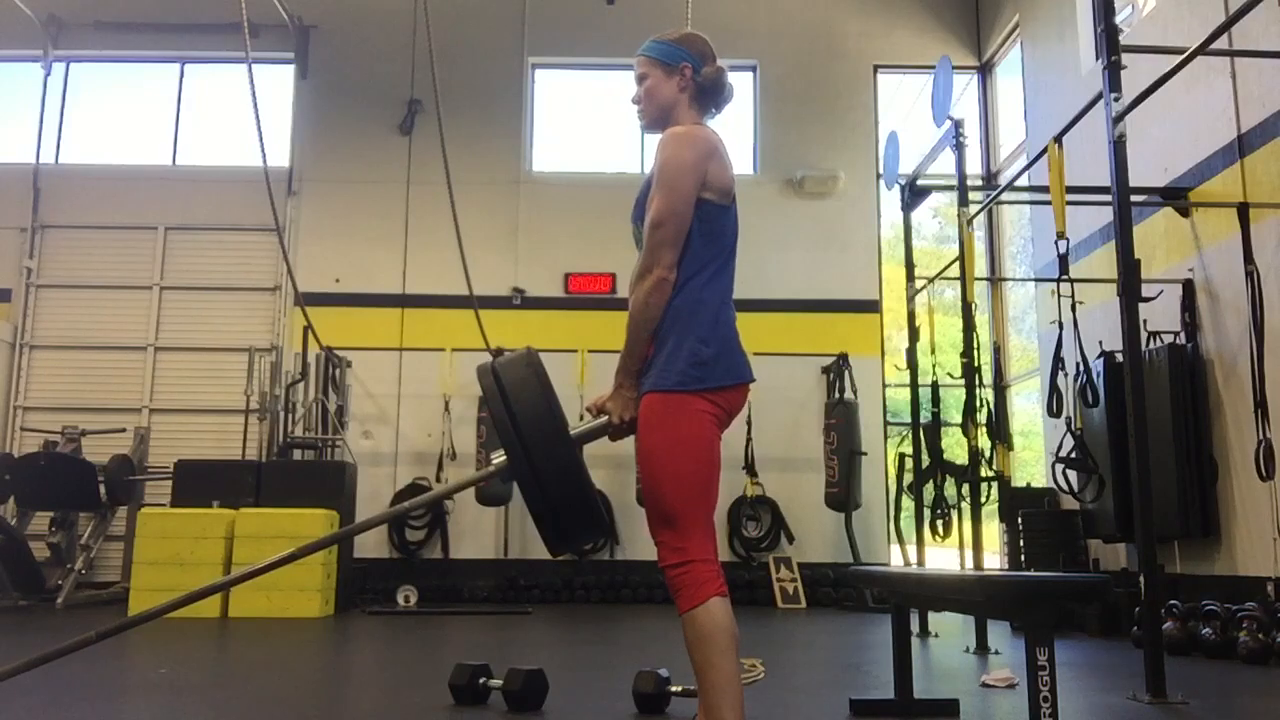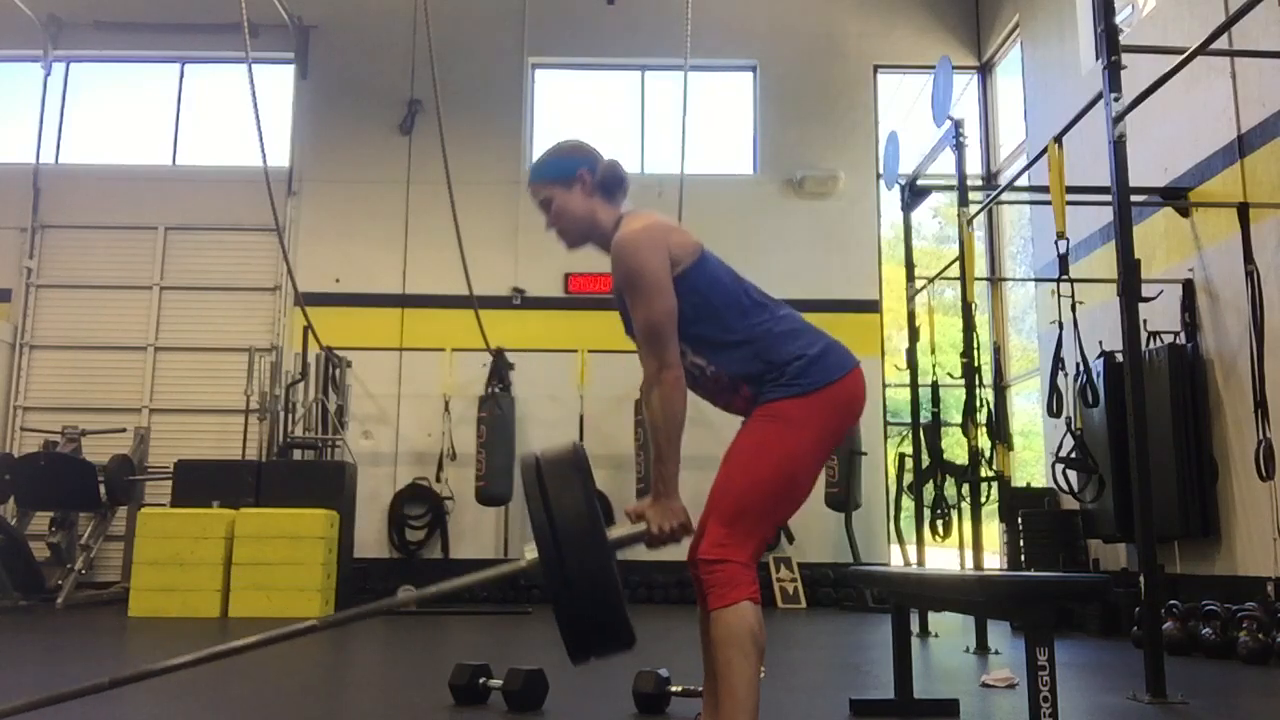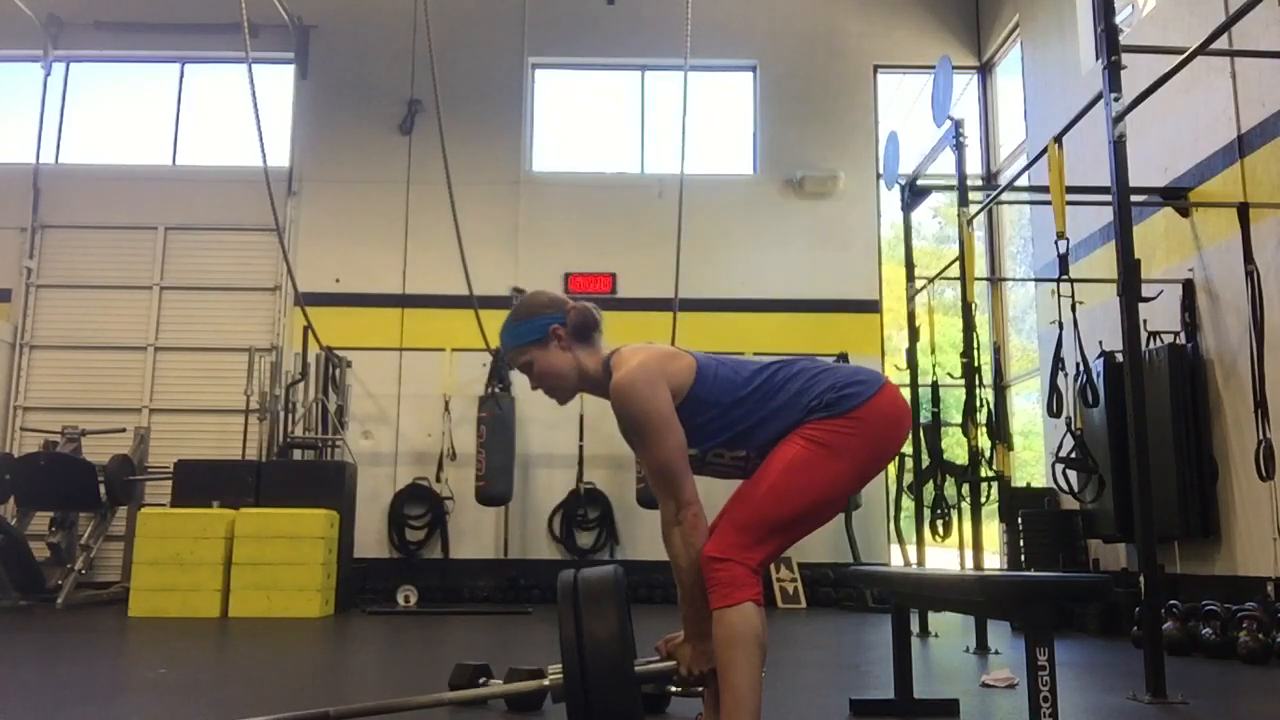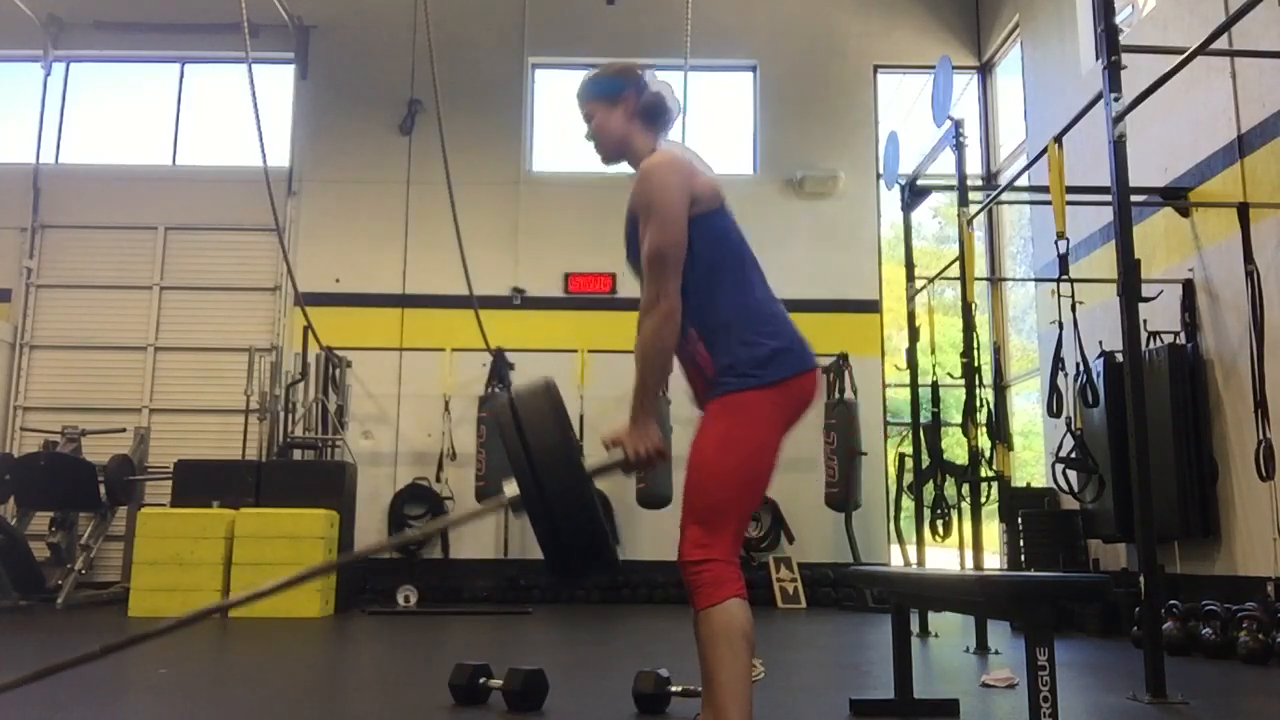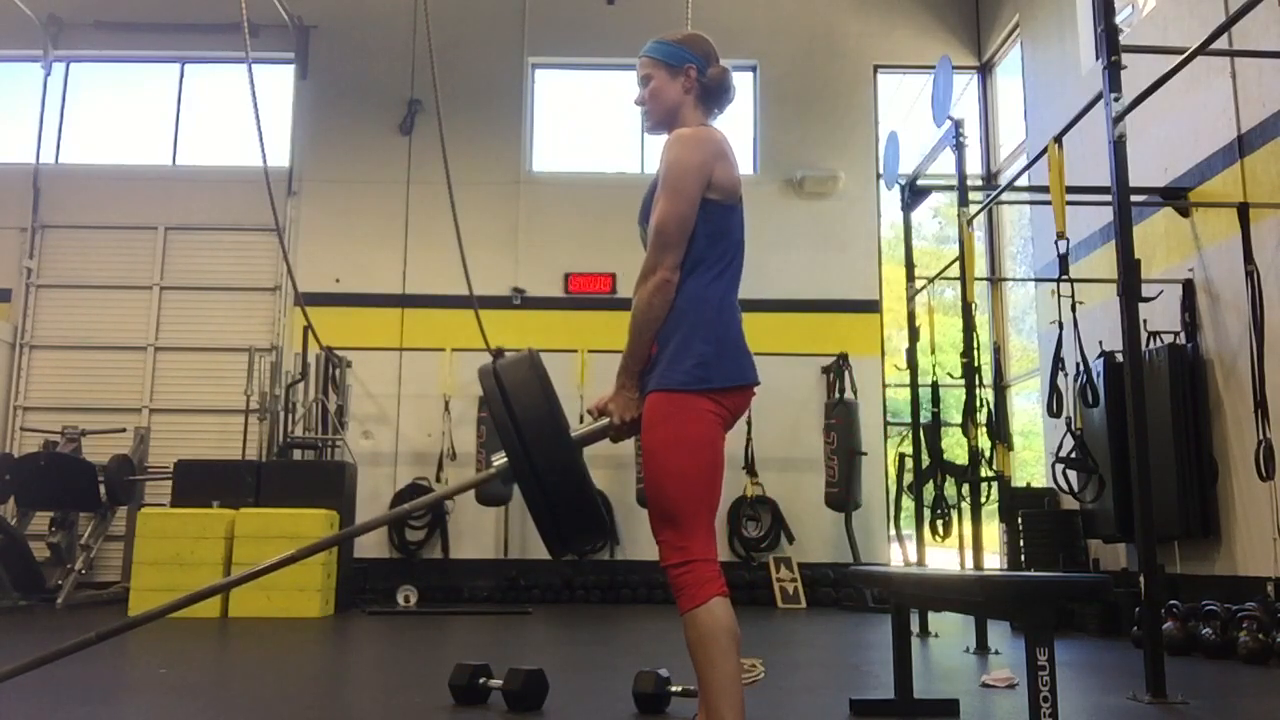
dt=1s
person 1, frame 1
left shoulder: (687, 143)
right shoulder: (696, 150)
left elbow: (658, 274)
left wrist: (623, 385)
right wrist: (637, 385)
left hip: (686, 373)
right hip: (696, 371)
left knee: (688, 559)
right knee: (688, 556)
person 1, frame 2
left shoulder: (636, 239)
right shoulder: (634, 247)
left elbow: (667, 374)
right elbow: (662, 376)
left wrist: (665, 495)
right wrist: (663, 493)
left hip: (807, 388)
right hip: (797, 394)
left knee: (723, 560)
right knee: (715, 560)
person 1, frame 3
left shoulder: (633, 379)
right shoulder: (631, 384)
left elbow: (686, 510)
right elbow: (674, 511)
left wrist: (698, 636)
right wrist: (697, 630)
left hip: (855, 413)
right hip: (846, 418)
left knee: (729, 561)
right knee: (725, 556)
person 1, frame 4
left shoulder: (663, 170)
right shoulder: (658, 179)
left elbow: (664, 305)
right elbow: (661, 309)
left wrist: (643, 419)
right wrist: (645, 420)
left hip: (759, 376)
right hip: (753, 377)
left knee: (707, 557)
right knee: (707, 553)
person 1, frame 5
left shoulder: (692, 143)
right shoulder: (701, 151)
left elbow: (661, 275)
left wrist: (625, 385)
right wrist: (638, 386)
left hip: (692, 373)
right hip: (701, 370)
left knee: (689, 560)
right knee: (688, 557)
